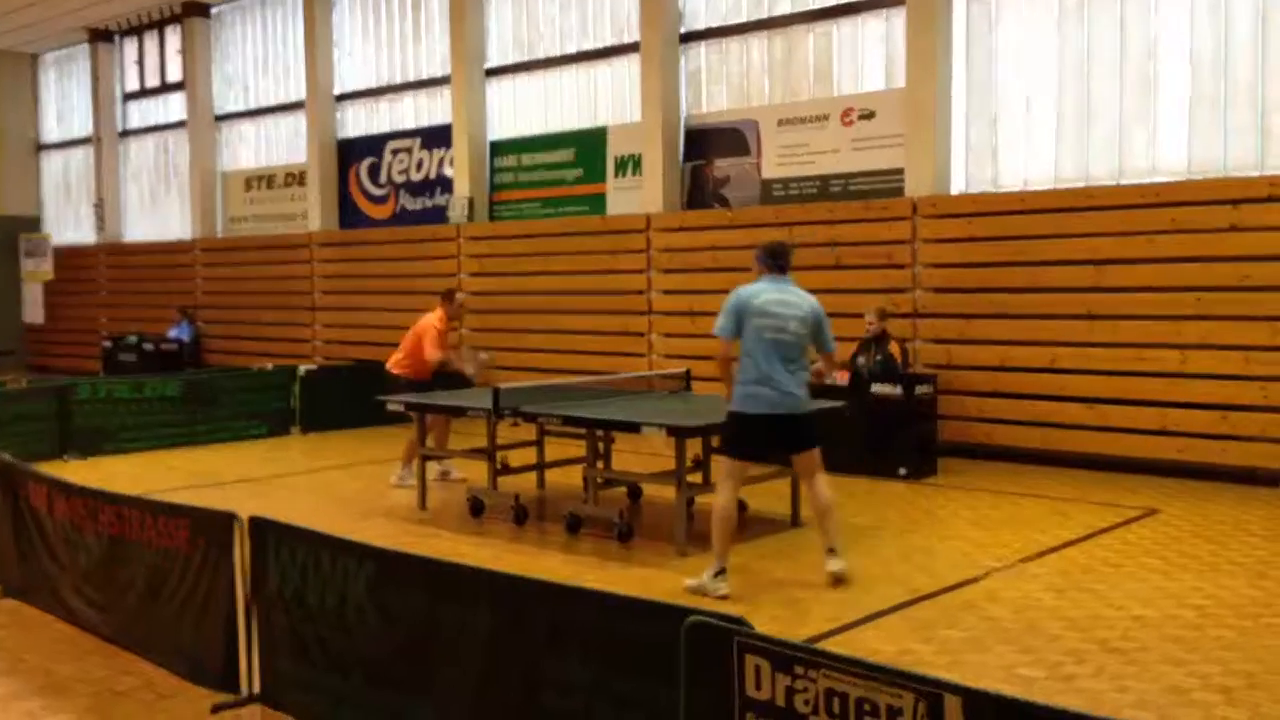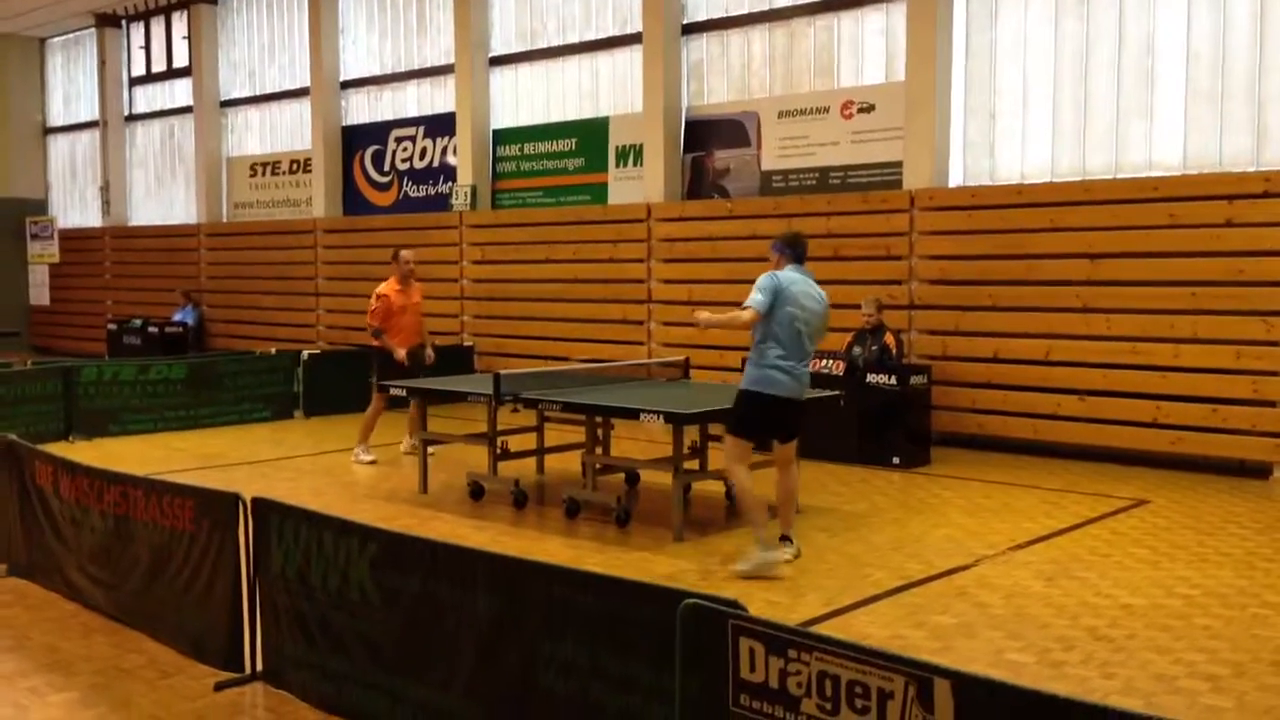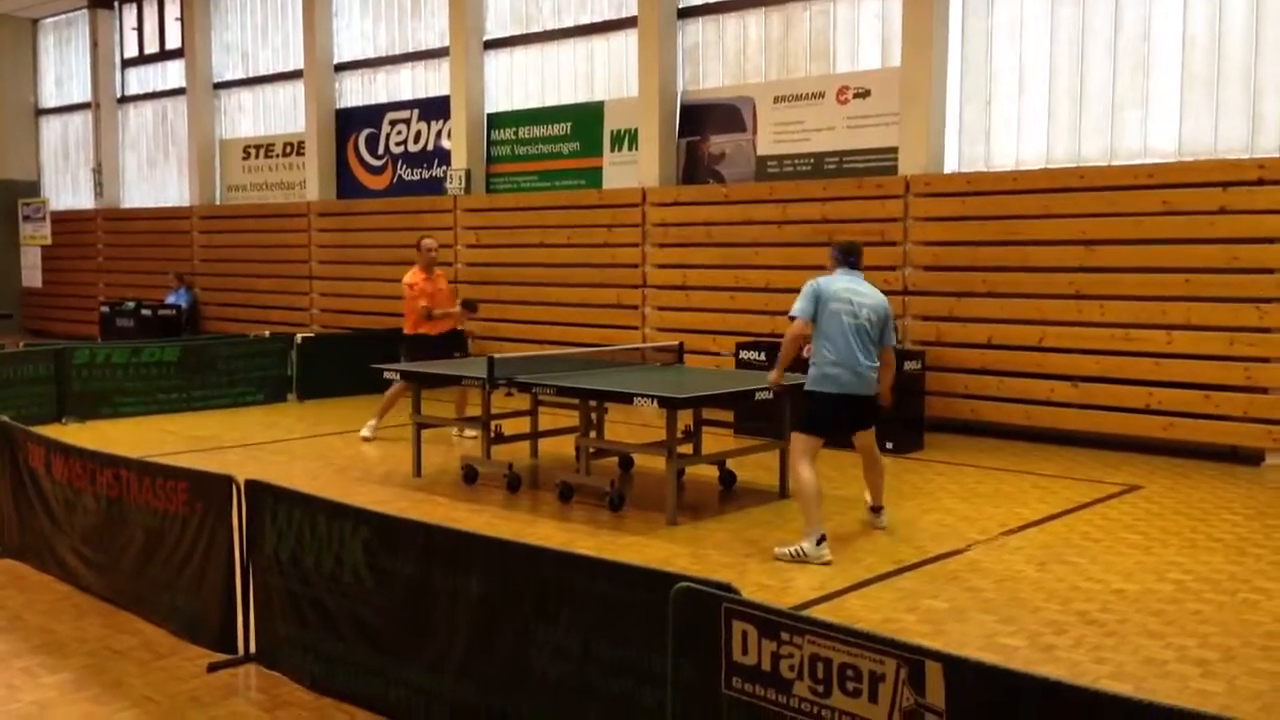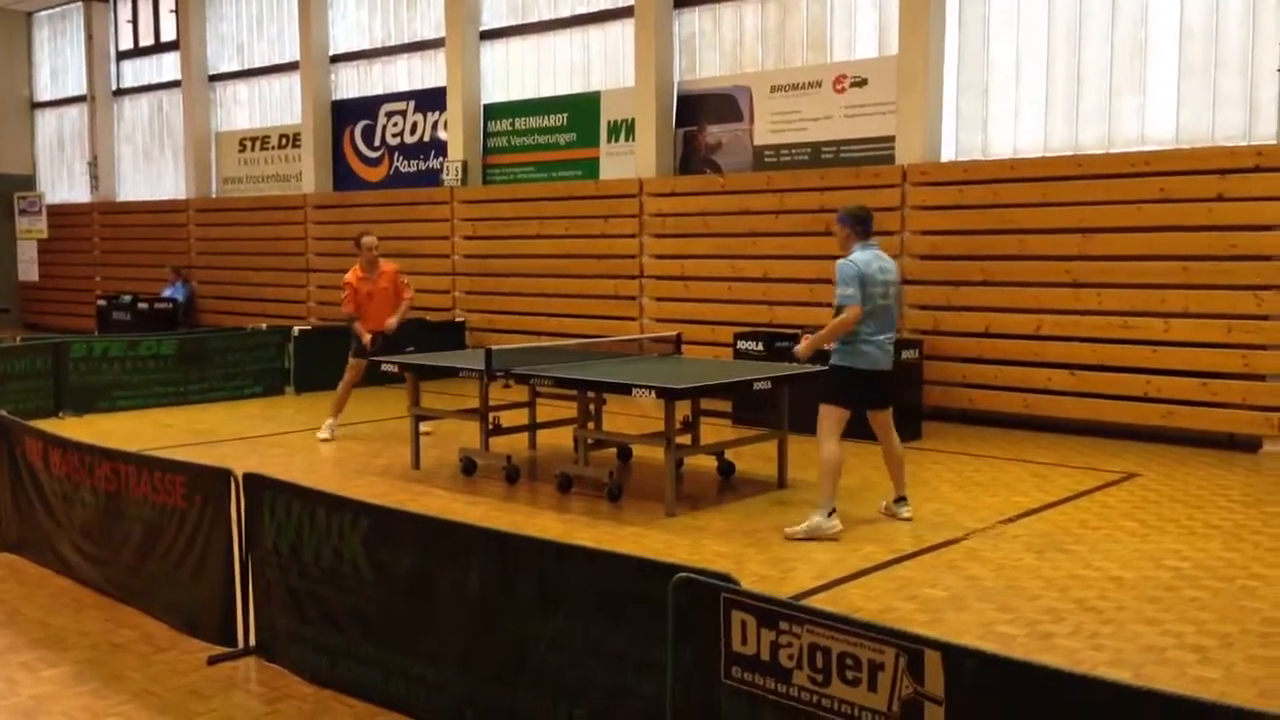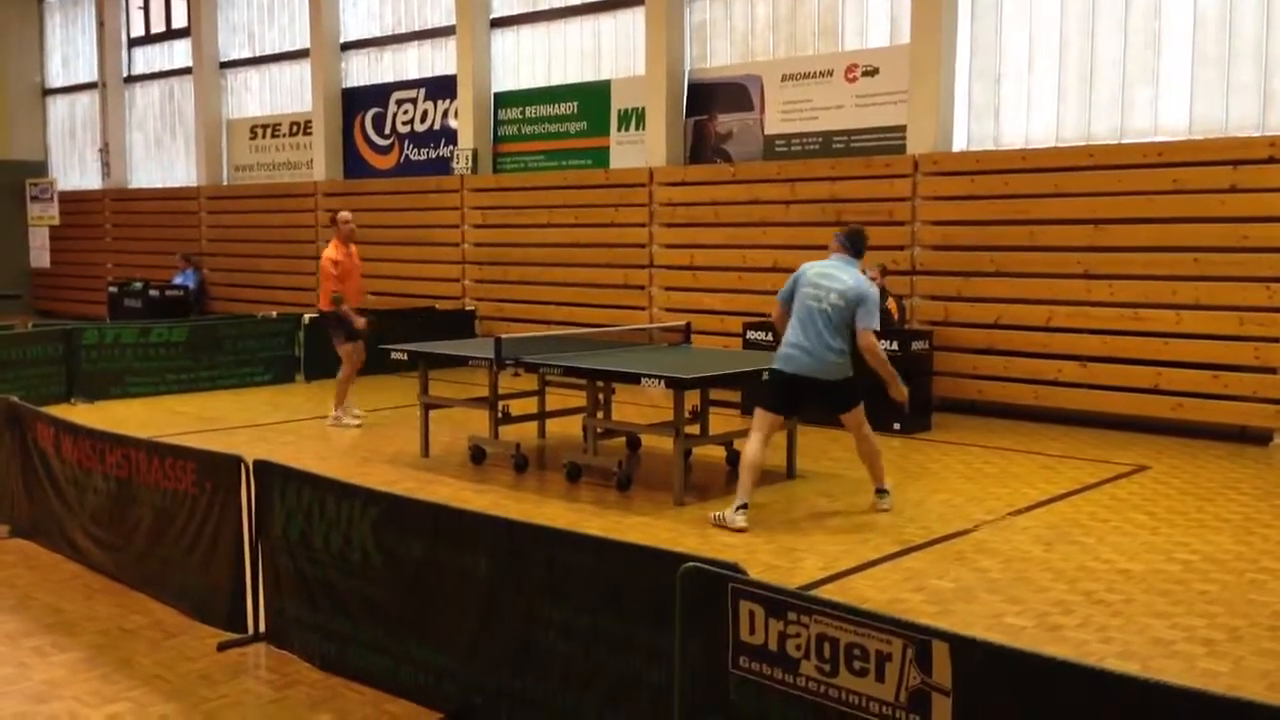
dt=1s
person 1, frame 1
left shoulder: (742, 296)
right shoulder: (810, 304)
left elbow: (723, 354)
right elbow: (831, 361)
left wrist: (731, 385)
right wrist: (804, 353)
left hip: (750, 405)
right hip: (794, 405)
left knee: (728, 485)
right knee: (814, 476)
left ankle: (717, 575)
right ankle: (832, 555)
person 1, frame 2
left shoulder: (774, 279)
right shoulder: (820, 297)
left elbow: (747, 319)
left wrist: (711, 320)
left hip: (761, 385)
right hip: (794, 389)
left knee: (735, 463)
right knee: (786, 463)
left ankle: (765, 547)
right ankle: (786, 540)
person 1, frame 3
left shoulder: (819, 286)
right shoulder: (879, 299)
left elbow: (796, 332)
right elbow: (888, 356)
left wrist: (779, 370)
right wrist: (885, 388)
left hip: (825, 384)
right hip: (864, 386)
left knee: (801, 458)
right knee: (869, 448)
left ankle: (815, 541)
right ankle: (877, 509)
person 1, frame 4
left shoulder: (850, 264)
right shoulder: (889, 264)
left elbow: (851, 317)
left wrist: (812, 343)
left hip: (851, 361)
right hip: (881, 360)
left knee: (827, 434)
right knee: (886, 431)
left ankle: (826, 516)
right ankle: (901, 501)
person 1, frame 5
left shoulder: (807, 270)
right shoulder: (865, 288)
left elbow: (778, 315)
right elbow: (867, 343)
right wrist: (894, 382)
left hip: (788, 365)
right hip: (834, 372)
left knee: (758, 433)
right knee: (860, 428)
left ankle: (740, 508)
right ankle: (881, 493)
person 2, frame 1
left shoulder: (442, 323)
right shoulder: (432, 325)
left elbow: (444, 353)
right elbow: (435, 361)
left wrist: (459, 362)
right wrist: (460, 368)
left hip: (420, 375)
right hip: (403, 376)
left knee: (443, 415)
right knee: (425, 423)
left ankle: (441, 466)
right ankle: (403, 472)
person 2, frame 2
left shoulder: (416, 289)
right shoulder: (384, 293)
right elbow: (373, 328)
left wrist: (427, 345)
right wrist: (394, 350)
left hip: (411, 352)
right hip: (387, 354)
left knee: (420, 396)
right knee: (379, 402)
left ankle: (411, 441)
right ankle: (361, 448)
person 2, frame 3
left shoulder: (441, 275)
right shoulder: (411, 281)
right elbow: (426, 313)
left wrist: (460, 317)
right wrist: (452, 312)
left hip: (444, 335)
right hip: (418, 338)
right knee: (402, 385)
left ankle: (460, 426)
right ankle: (373, 423)
person 2, frame 4
left shoulder: (392, 270)
right shoulder: (351, 279)
left elbow: (407, 297)
right elbow: (350, 315)
left wrist: (396, 317)
right wrist: (364, 335)
left hip: (389, 330)
right hip: (364, 333)
right knee: (350, 378)
right ankle: (330, 424)
person 2, frame 5
left shoulder: (352, 249)
right shoulder: (332, 256)
right elbow: (333, 296)
left wrist: (363, 296)
right wrist: (354, 318)
left hip: (348, 312)
right hip: (335, 314)
left knee: (358, 358)
right knee: (350, 362)
left ankle: (341, 405)
right ankle: (338, 413)
